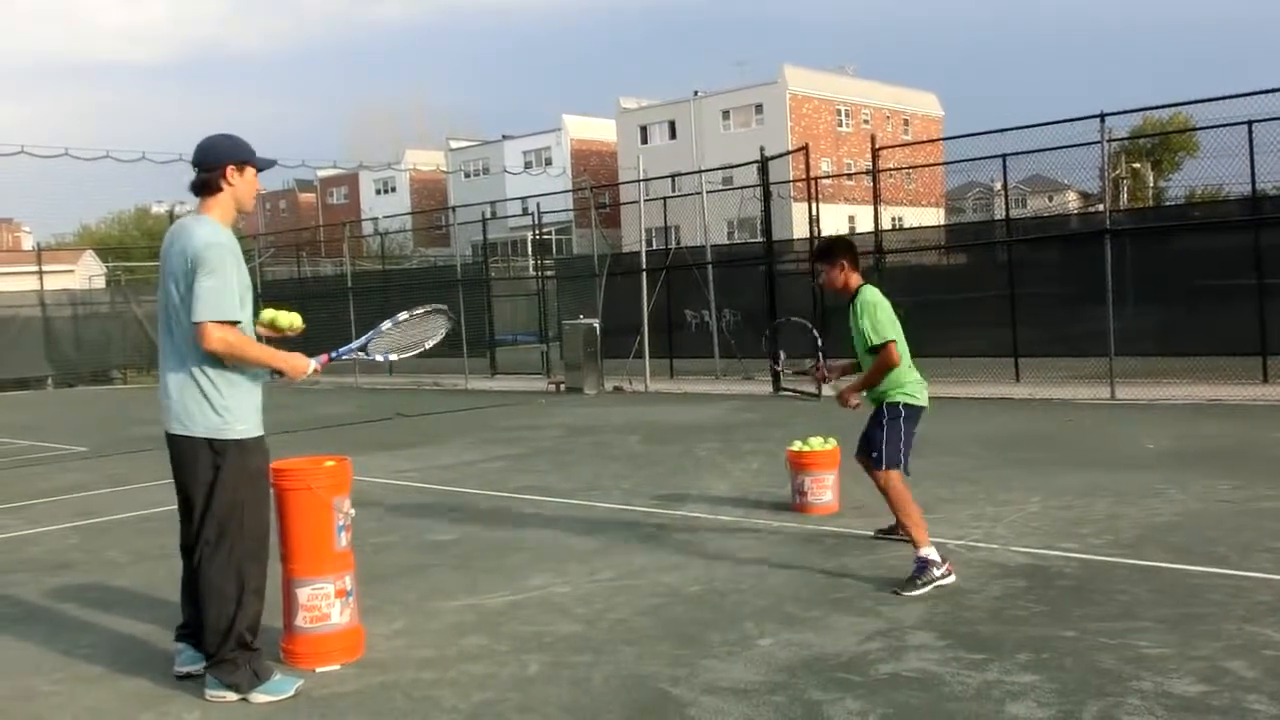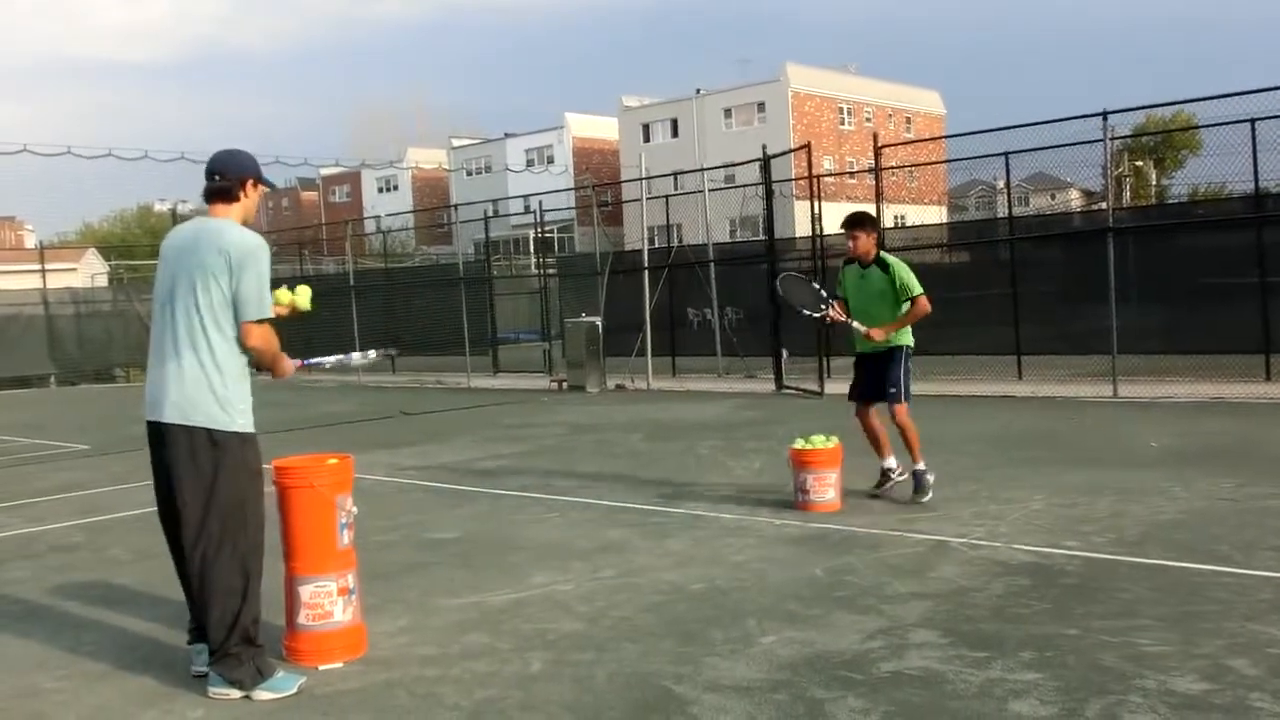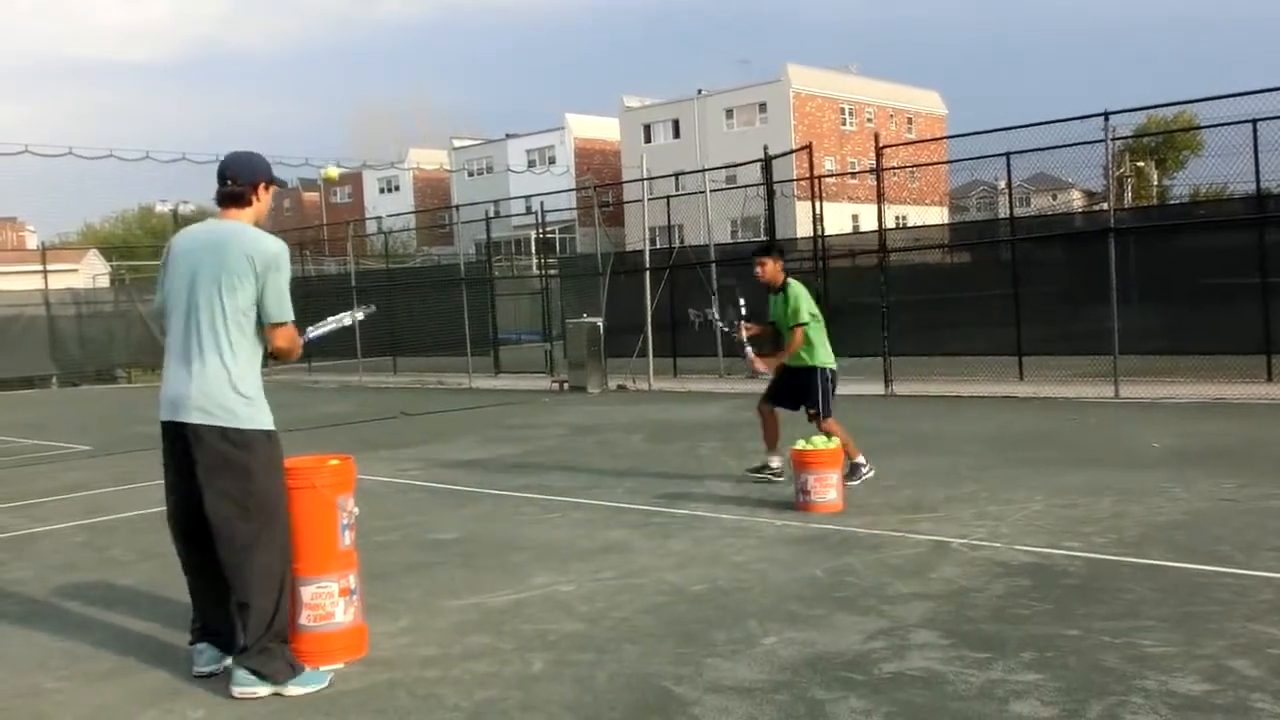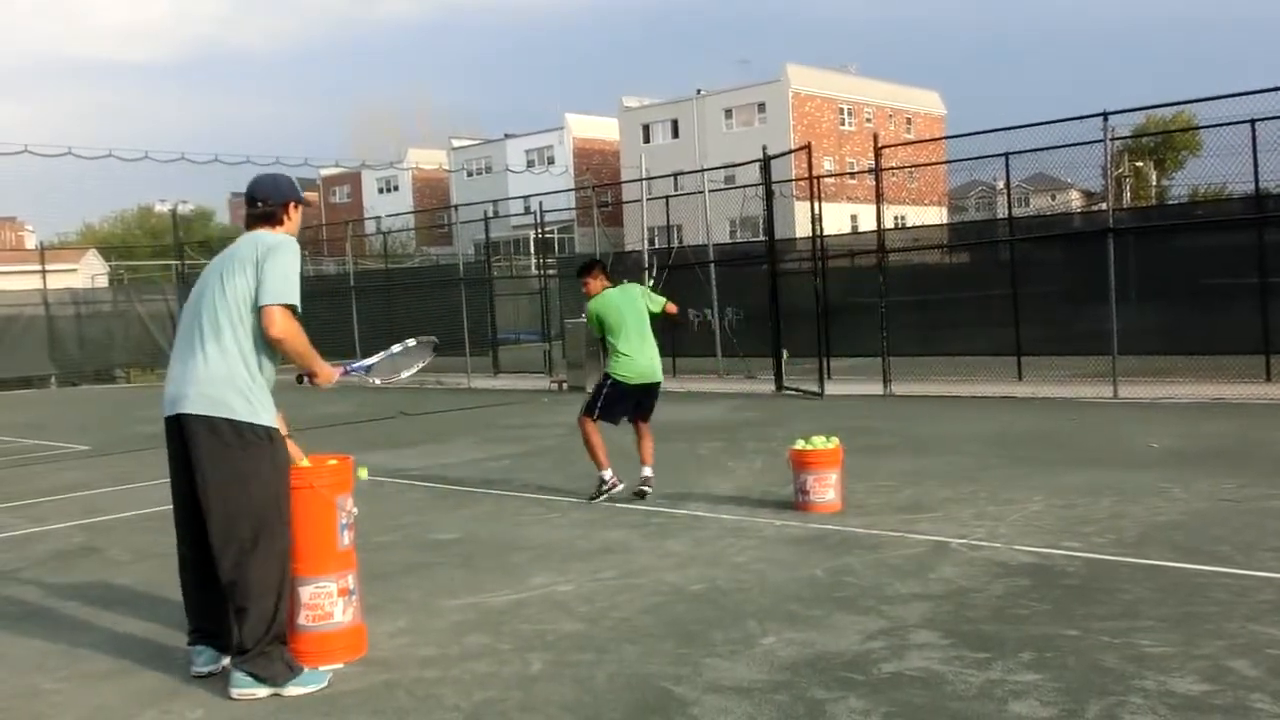
dt=0.7s
person 1, frame 1
left shoulder: (181, 233)
right shoulder: (216, 243)
right elbow: (214, 338)
left wrist: (254, 328)
right wrist: (280, 359)
left hip: (187, 416)
right hip: (221, 423)
left knee: (204, 538)
right knee: (236, 543)
left ankle: (194, 644)
right ankle: (232, 669)
person 1, frame 2
left shoulder: (176, 239)
right shoulder: (245, 244)
right elbow: (254, 337)
left wrist: (263, 308)
right wrist: (279, 363)
left hip: (166, 408)
right hip: (213, 414)
left knee: (191, 534)
right knee: (231, 538)
left ankle: (206, 641)
right ankle: (234, 665)
person 1, frame 3
left shoulder: (181, 242)
right shoulder: (267, 249)
right elbow: (280, 338)
right wrist: (294, 347)
left hip: (177, 408)
right hip: (233, 413)
left knee: (197, 532)
right knee: (259, 537)
left ankle: (211, 642)
right ankle: (261, 663)
person 1, frame 4
left shoulder: (228, 256)
right shoulder: (278, 246)
right elbow: (277, 327)
left wrist: (281, 433)
right wrist: (318, 367)
left hip: (182, 404)
right hip: (230, 411)
left knee: (201, 530)
right knee: (258, 536)
left ankle: (208, 643)
right ankle: (258, 664)
person 2, frame 1
left shoulder: (867, 302)
right shoulder: (863, 300)
left elbow: (891, 357)
left wrist: (856, 389)
right wrist: (841, 370)
left hip: (899, 399)
right hip: (890, 400)
left knee: (889, 477)
right knee: (867, 460)
left ankle: (931, 563)
right ankle: (906, 522)
person 2, frame 2
left shoulder: (893, 267)
right shoulder: (847, 268)
left elbow: (923, 306)
right elbow: (844, 303)
left wrist: (884, 330)
right wrist: (838, 312)
left hip: (896, 346)
right hip: (866, 348)
left knee: (898, 411)
right knee: (863, 411)
left ankle: (920, 470)
right ankle: (890, 467)
person 2, frame 3
left shoulder: (794, 292)
right shoulder: (775, 292)
left elbow: (797, 337)
right elbow: (776, 326)
left wrist: (770, 363)
right wrist: (754, 329)
left hip: (817, 363)
right hip: (795, 365)
left knee: (824, 422)
right knee: (765, 405)
left ankle: (860, 463)
right ankle: (773, 463)
person 2, frame 4
left shoulder: (593, 306)
right shoulder: (636, 289)
right elbow: (672, 309)
left hip: (622, 372)
right hip: (653, 371)
left knee: (587, 421)
right knee: (641, 424)
left ankle: (608, 478)
right ankle: (647, 476)
